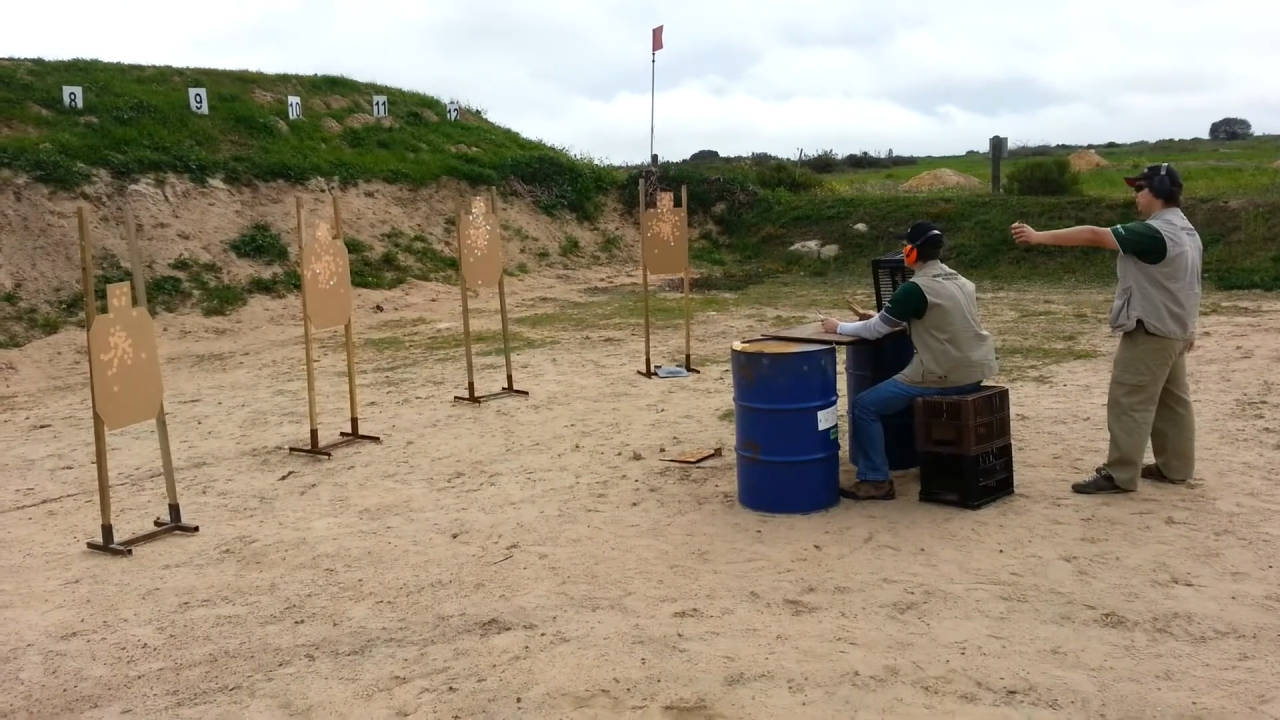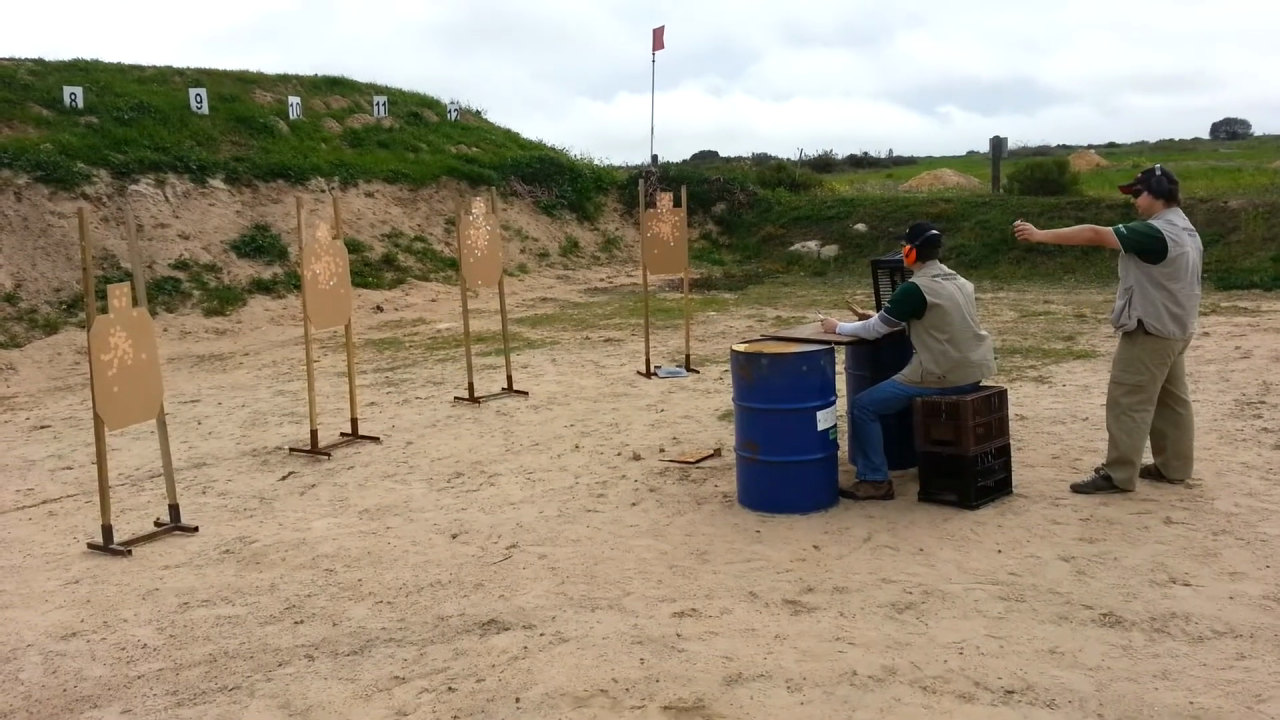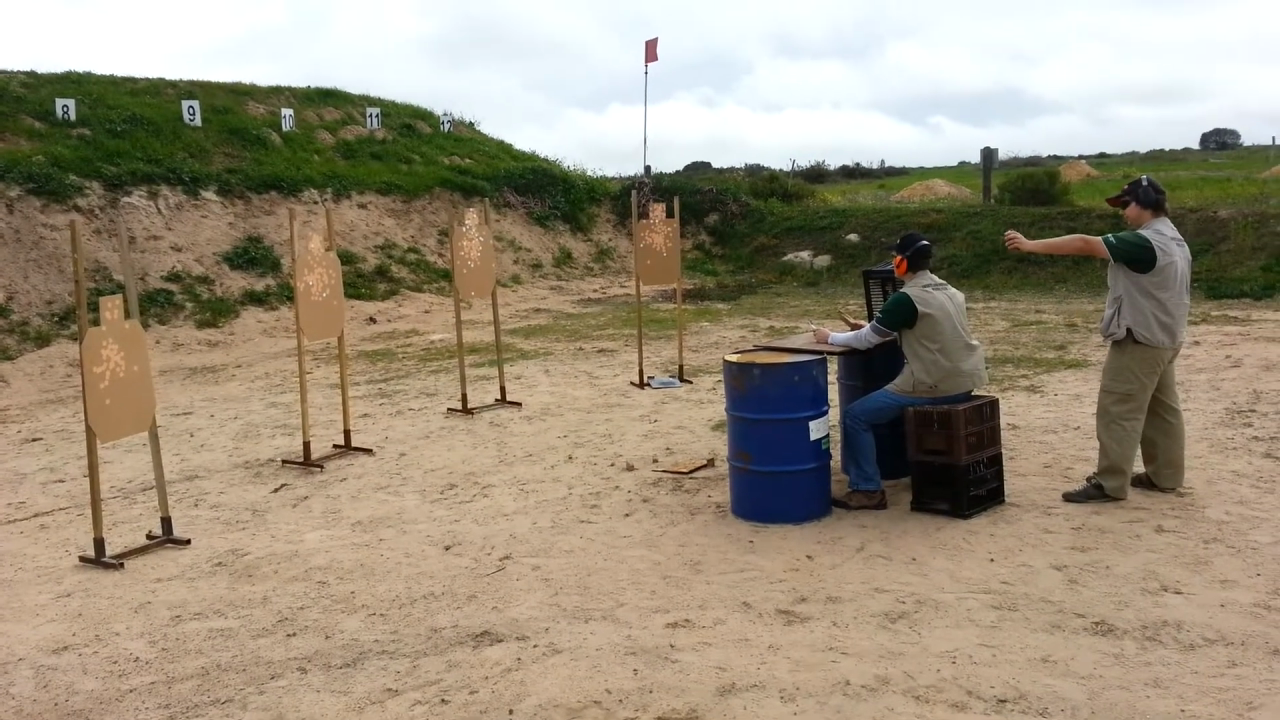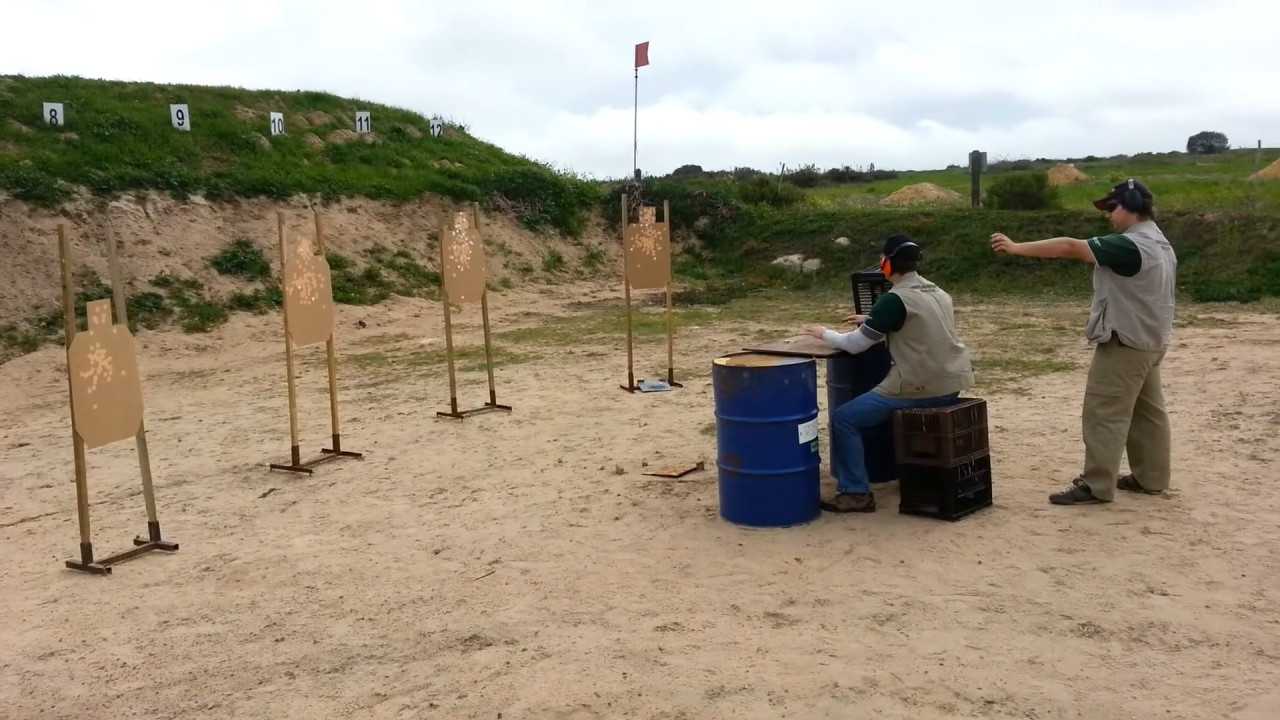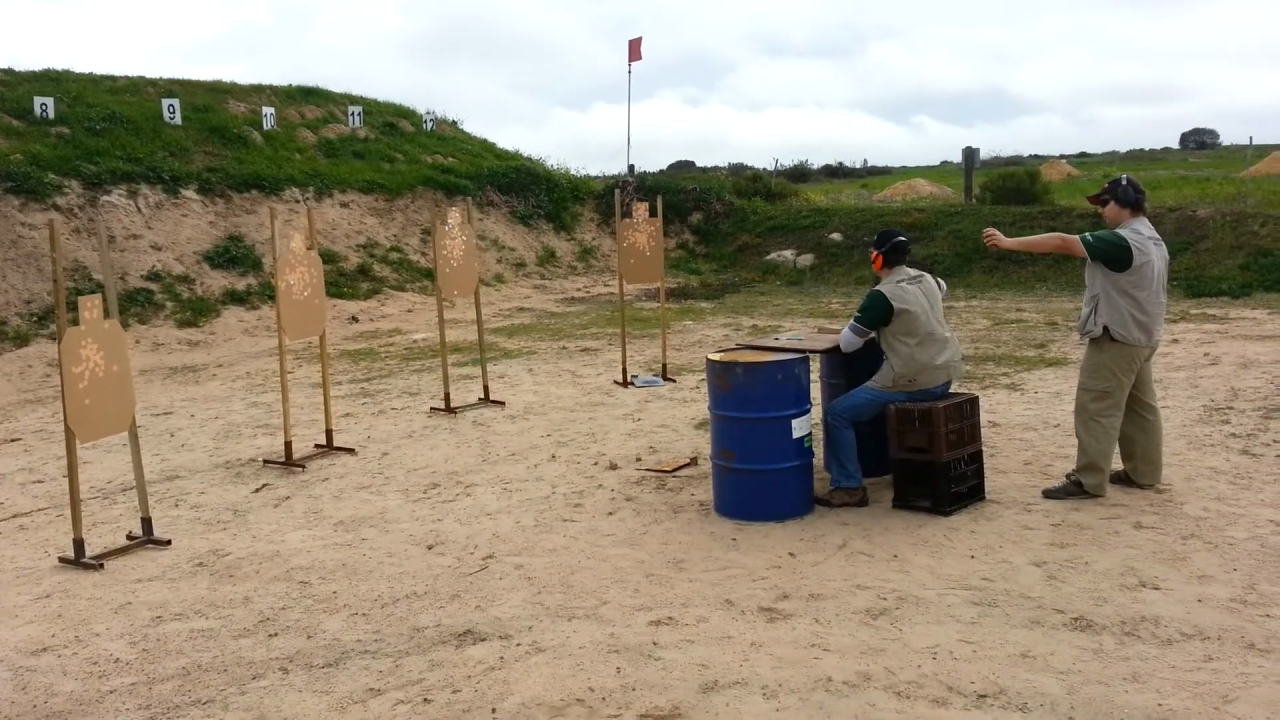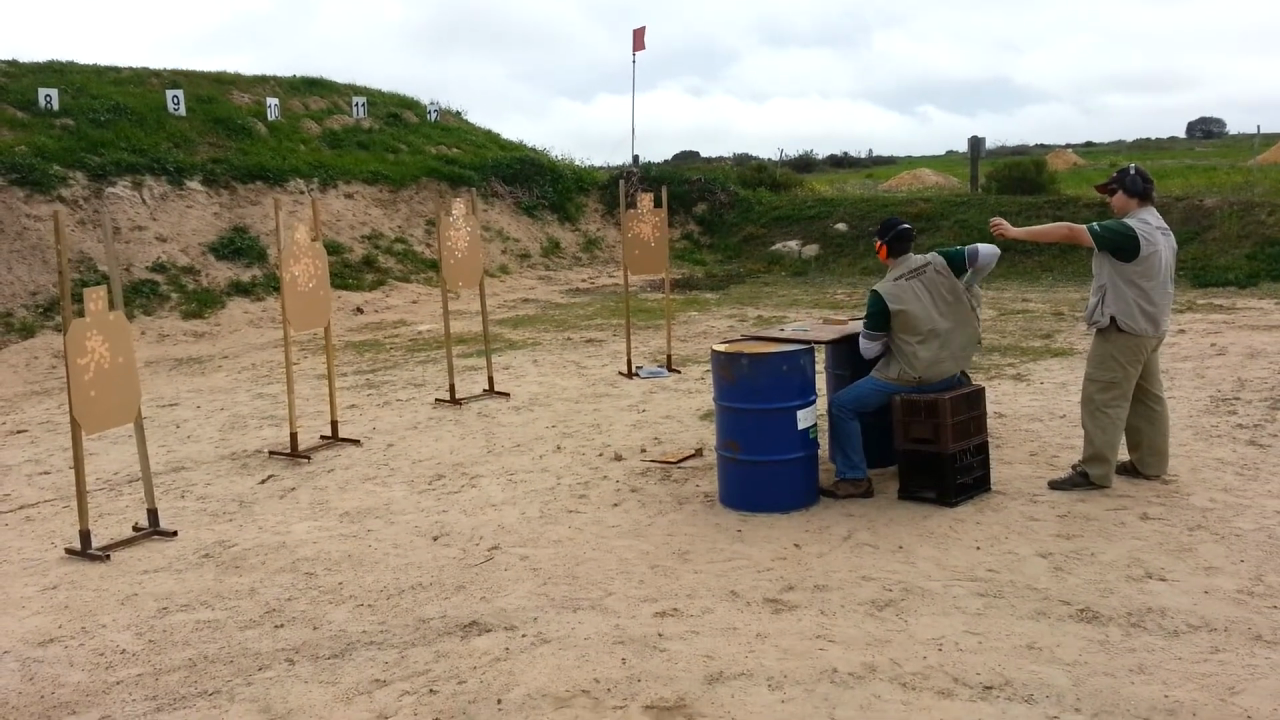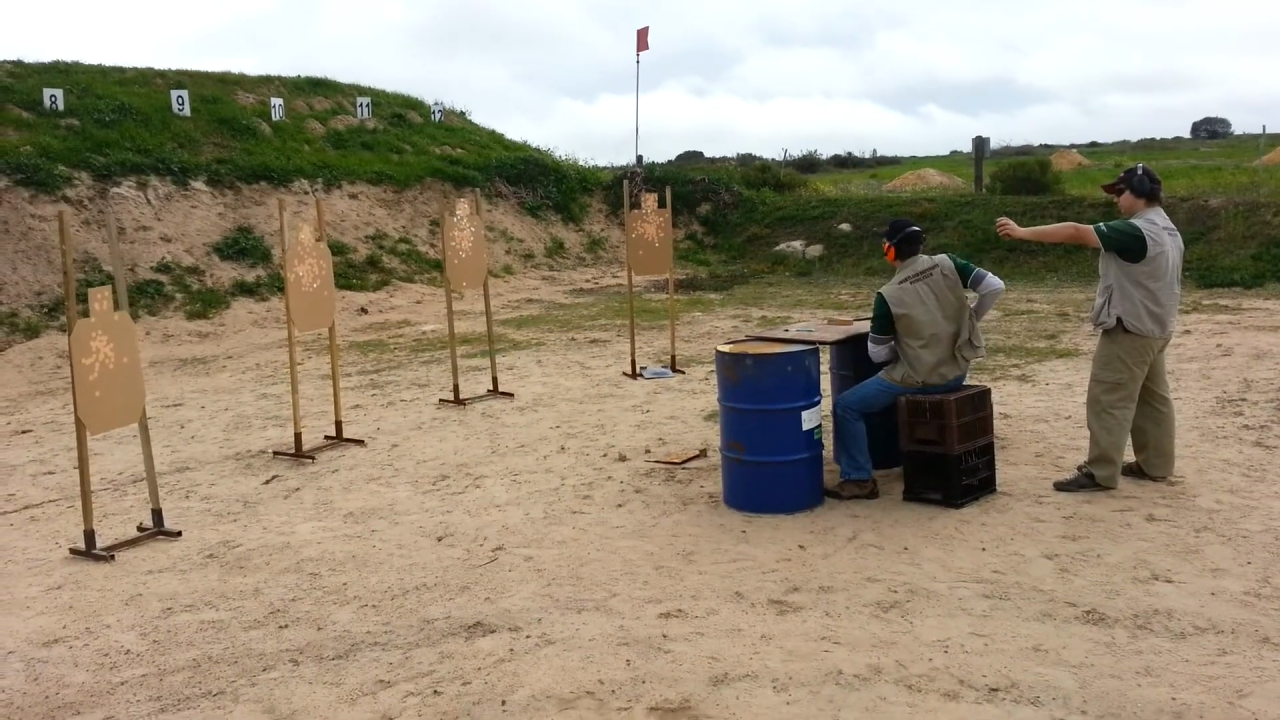
dt=0.4s
person 1, frame 1
left shoulder: (1153, 232)
right shoulder: (1185, 230)
left elbow: (1093, 236)
left wrist: (1038, 237)
right wrist: (1187, 330)
left hip: (1151, 331)
right hip: (1175, 329)
left knee: (1130, 402)
right knee: (1172, 399)
left ankle: (1120, 474)
right ankle: (1175, 465)
person 1, frame 2
left shoulder: (1155, 232)
right shoulder: (1186, 231)
left elbow: (1094, 235)
left wrist: (1040, 235)
left hip: (1150, 332)
right hip: (1174, 329)
left knee: (1129, 402)
right knee: (1171, 399)
left ankle: (1118, 474)
right ankle: (1174, 466)
person 1, frame 3
left shoulder: (1144, 242)
right shoulder: (1173, 240)
left elbow: (1084, 244)
left wrist: (1030, 245)
left hip: (1140, 340)
right hip: (1163, 338)
left knee: (1119, 411)
right knee: (1162, 409)
left ankle: (1109, 483)
right ankle: (1165, 474)
person 1, frame 4
left shoulder: (1129, 245)
right shoulder: (1160, 244)
left elbow: (1070, 247)
left wrist: (1016, 248)
left hip: (1125, 343)
right hip: (1149, 341)
left knee: (1104, 413)
right knee: (1148, 411)
left ankle: (1096, 485)
right ankle: (1151, 476)
person 1, frame 5
left shoulder: (1122, 241)
right shoulder: (1152, 240)
left elbow: (1062, 242)
left wrist: (1008, 242)
left hip: (1117, 338)
right hip: (1141, 336)
left knee: (1097, 408)
right knee: (1140, 406)
left ankle: (1089, 480)
right ankle: (1143, 471)
person 1, frame 6
left shoulder: (1129, 230)
right shoulder: (1160, 230)
left elbow: (1069, 232)
left wrist: (1015, 232)
left hip: (1124, 329)
right hip: (1148, 327)
left knee: (1103, 399)
right knee: (1146, 396)
left ankle: (1095, 471)
right ankle: (1149, 462)
person 1, frame 7
left shoulder: (1136, 231)
right shoulder: (1167, 231)
left elbow: (1076, 232)
left wrist: (1022, 232)
left hip: (1130, 330)
right hip: (1154, 328)
left knee: (1109, 400)
right knee: (1152, 398)
left ankle: (1101, 473)
right ankle: (1155, 463)
person 2, frame 1
left shoulder: (915, 289)
right shoulder: (959, 281)
left elbow: (875, 331)
left wrist: (839, 327)
right wrist: (881, 318)
left hip: (943, 376)
right hip: (974, 372)
left knee: (863, 406)
left ankle: (875, 481)
person 2, frame 2
left shoulder: (914, 288)
right shoulder: (958, 281)
left elbow: (874, 331)
left wrist: (838, 327)
right wrist: (881, 318)
left hip: (942, 376)
right hip: (973, 372)
left knee: (863, 406)
left ankle: (875, 481)
person 2, frame 3
left shoulder: (906, 298)
right shoulder: (949, 291)
left elbow: (867, 341)
left wrist: (830, 337)
right wrist: (875, 328)
left hip: (934, 386)
right hip: (965, 382)
left knee: (855, 416)
left ankle: (868, 491)
person 2, frame 4
left shoulder: (893, 299)
right shoulder: (937, 292)
left elbow: (856, 344)
left wrist: (826, 333)
right wrist: (871, 321)
left hip: (920, 389)
right hip: (952, 385)
left knee: (844, 419)
left ankle: (856, 493)
person 2, frame 5
left shoulder: (881, 295)
right shoulder: (927, 280)
left elbow: (848, 343)
right elbow: (942, 290)
left wrist: (859, 324)
left hip: (911, 382)
right hip: (944, 378)
left knee: (836, 414)
left ankle: (849, 488)
person 2, frame 6
left shoulder: (883, 292)
right shoulder: (939, 262)
left elbow: (868, 350)
right elbow: (991, 253)
right wrist: (968, 286)
left hip: (914, 377)
right hip: (952, 371)
left knee: (841, 406)
left ankle: (854, 479)
person 2, frame 7
left shoulder: (888, 295)
right shoulder: (947, 265)
left elbow: (877, 353)
right elbow: (995, 287)
right wrist: (973, 316)
left hip: (919, 379)
right hip: (955, 373)
left knee: (846, 406)
left ankle: (859, 480)
